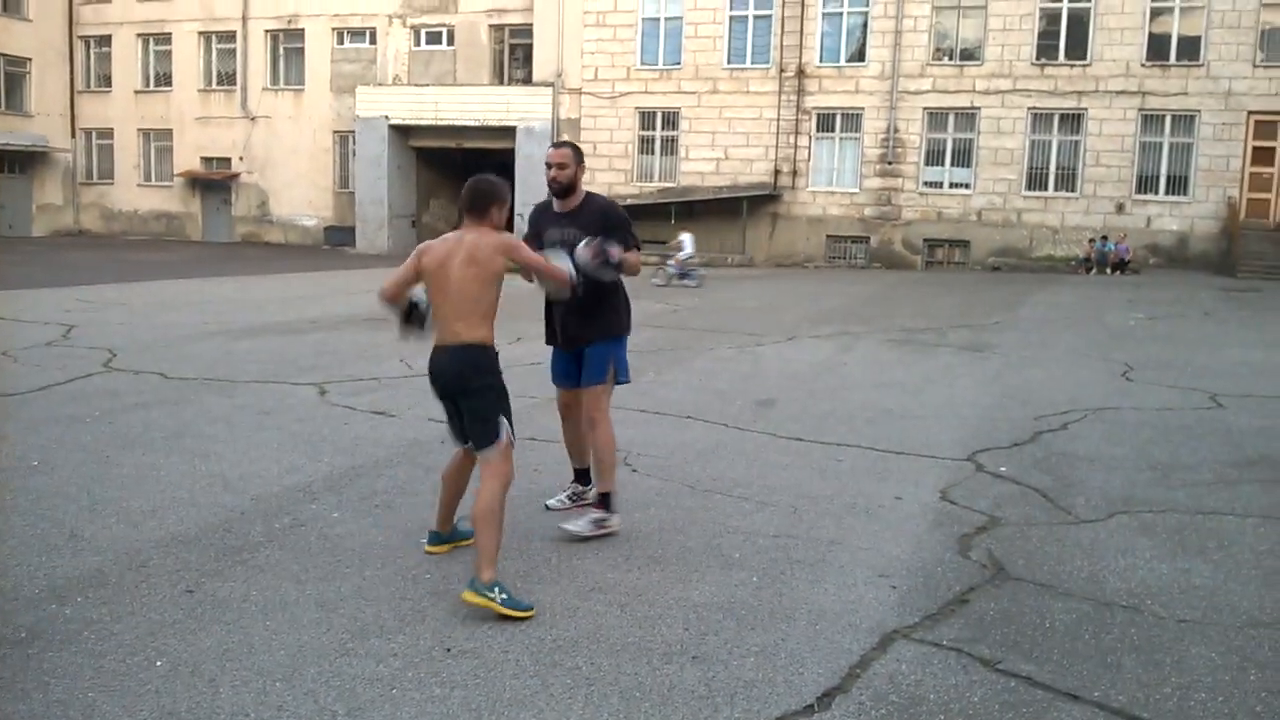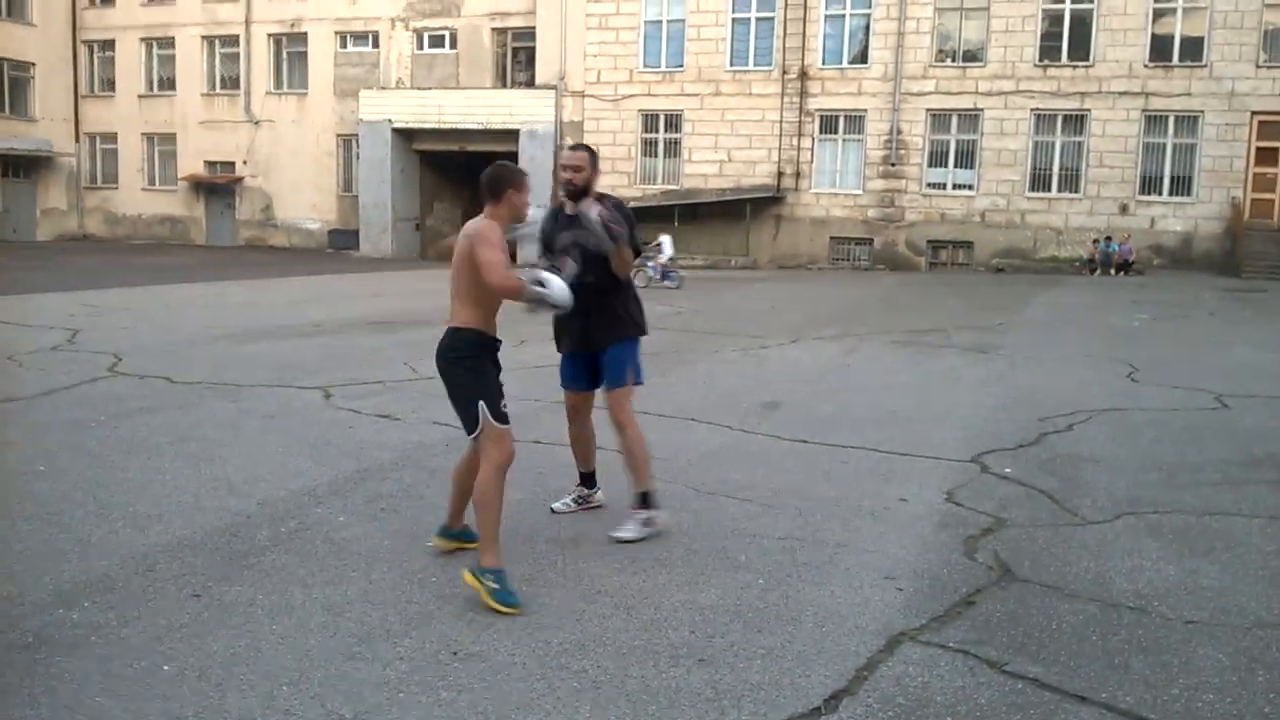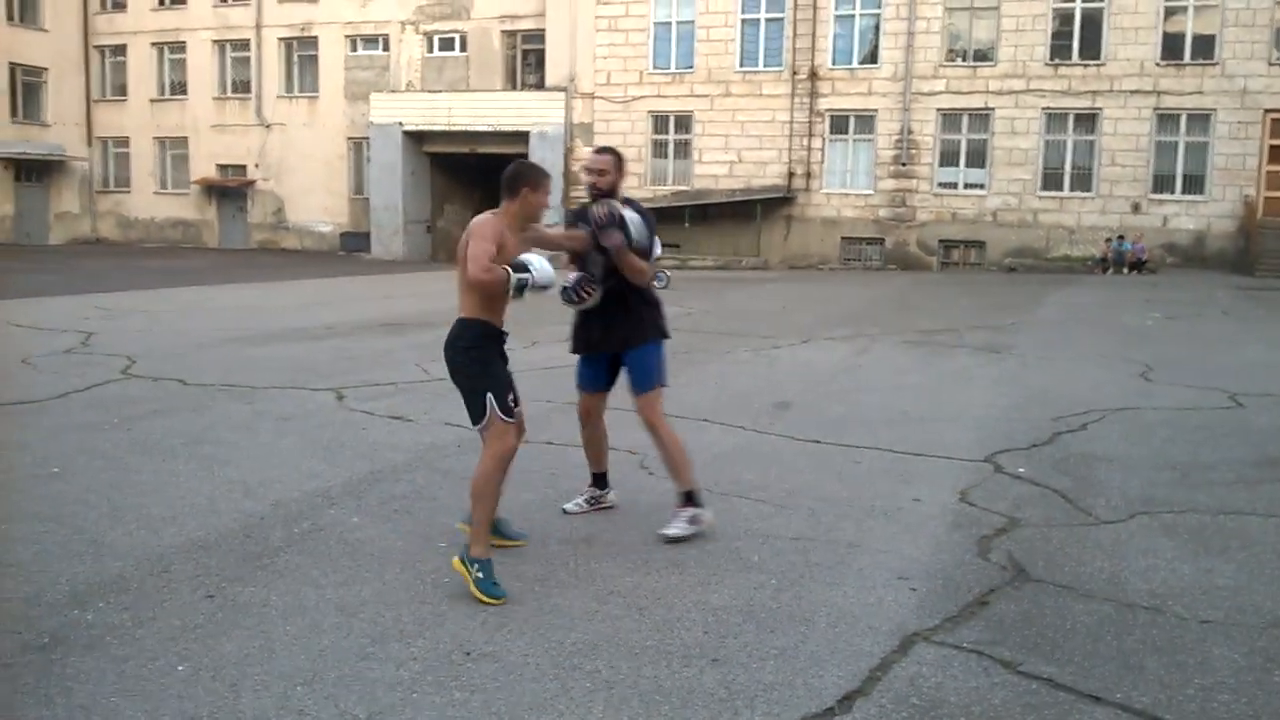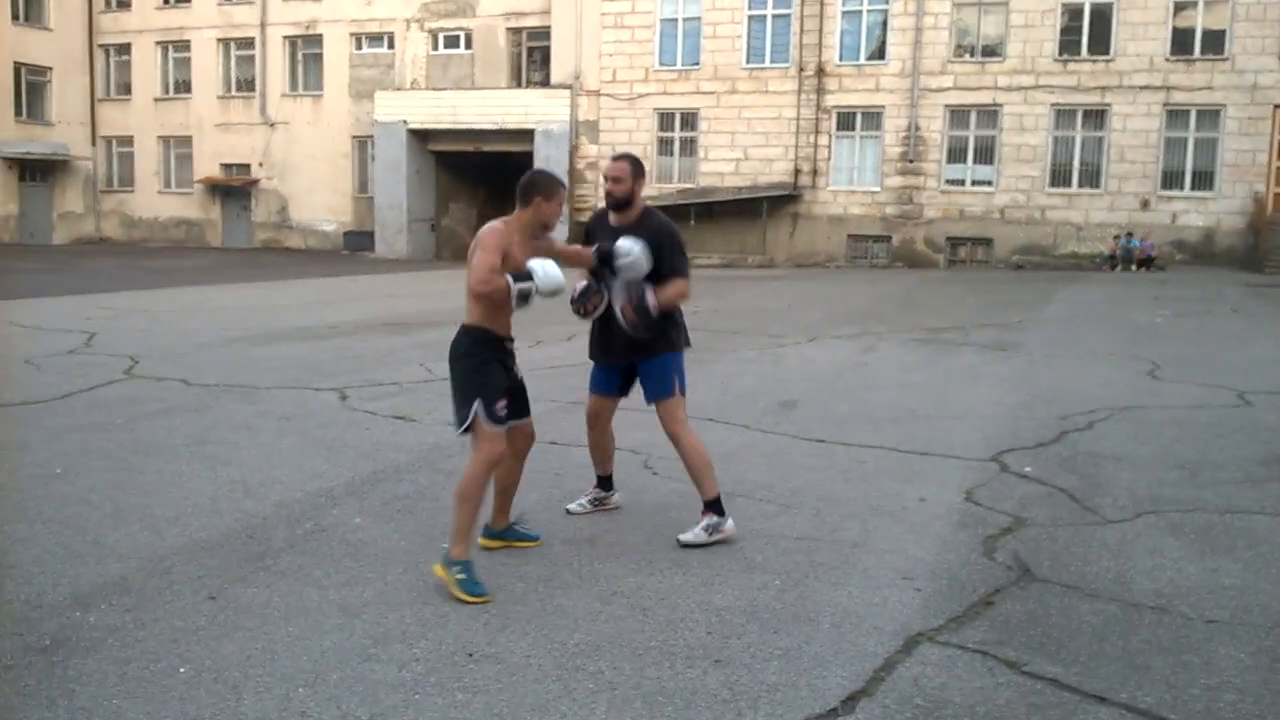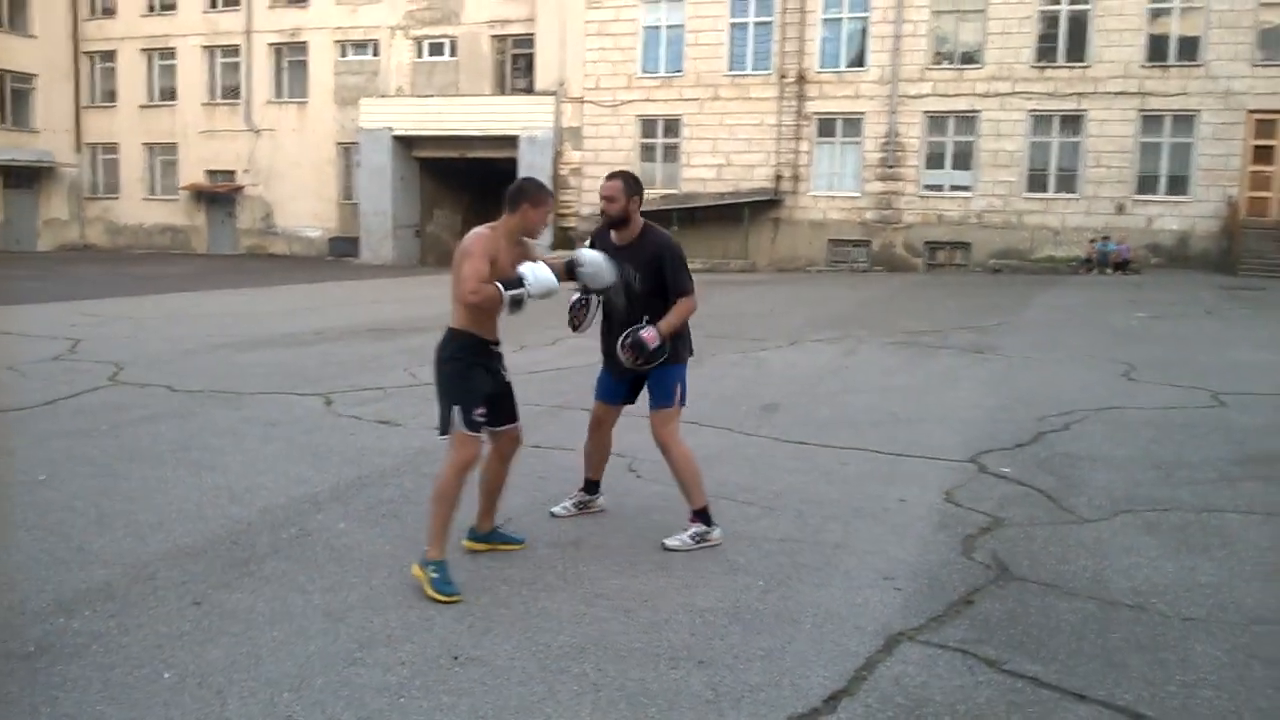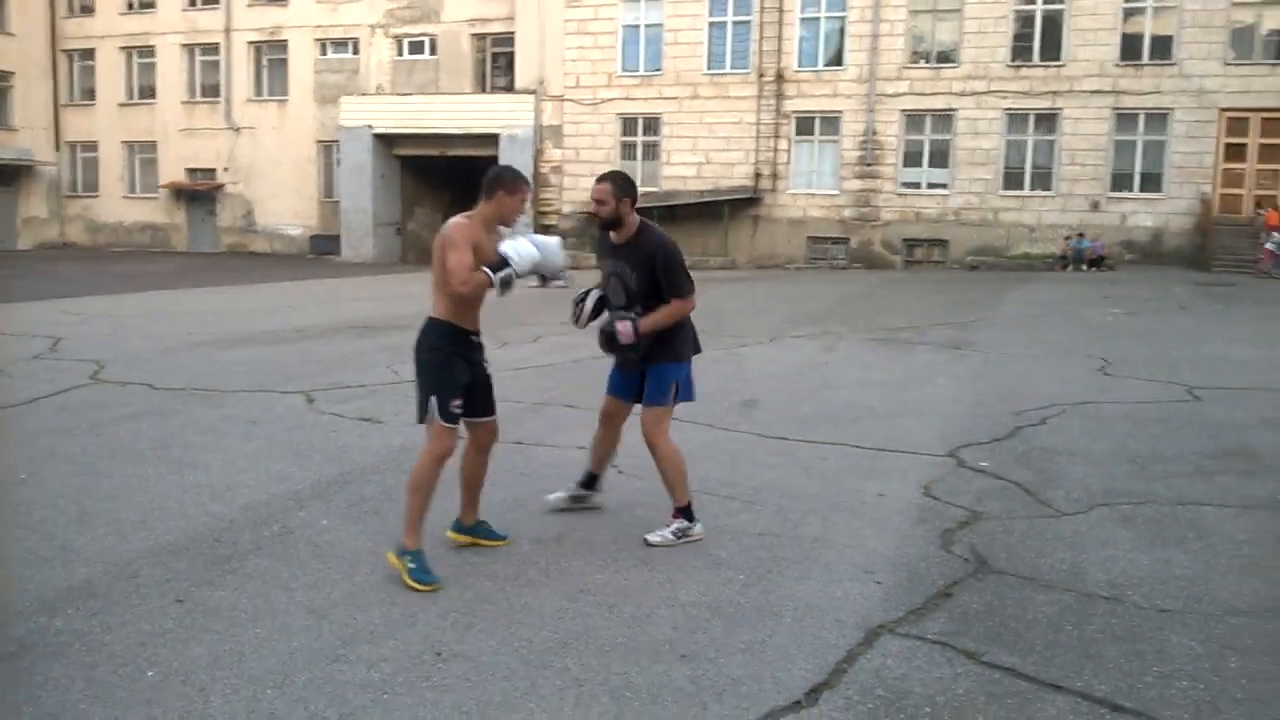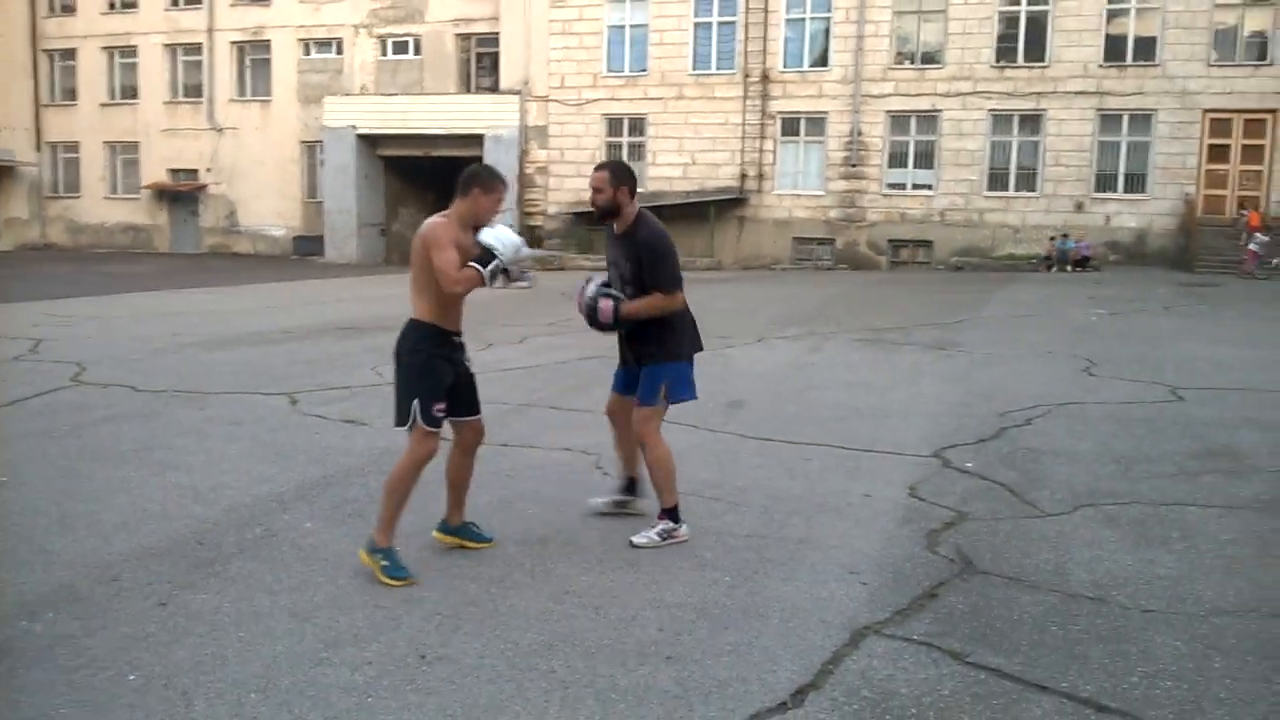
dt=0.1s
person 1, frame 1
left shoulder: (430, 249)
right shoulder: (503, 244)
left elbow: (389, 293)
right elbow: (559, 278)
left wrist: (412, 310)
right wrist: (564, 272)
left hip: (441, 363)
right hip: (476, 365)
left knee: (470, 448)
right knee: (497, 470)
left ankle: (443, 531)
right ankle: (485, 582)
person 1, frame 2
left shoulder: (480, 232)
right shoulder: (485, 231)
right elbow: (501, 283)
right wrist: (536, 291)
left hip: (469, 348)
right hip: (467, 351)
left knee: (485, 443)
right knee: (497, 450)
left ankle: (452, 528)
right ankle: (488, 566)
person 1, frame 3
left shoulder: (511, 231)
right shoulder: (488, 226)
left elbow: (542, 251)
right elbow: (478, 275)
right wrist: (520, 276)
left hip: (482, 341)
right hip: (474, 342)
left knee: (510, 433)
right knee: (500, 441)
left ankle: (486, 521)
right ankle: (476, 555)
person 1, frame 4
left shoulder: (536, 240)
right shoulder: (494, 233)
left elbow: (571, 258)
right elbow: (478, 285)
left wrist: (606, 256)
right wrist: (523, 284)
left hip: (499, 349)
right hip: (476, 349)
left knee: (522, 435)
right knee: (490, 449)
left ankle: (498, 526)
right ankle: (454, 559)
person 1, frame 5
left shoulder: (517, 246)
right shoulder: (481, 240)
left elbow: (543, 269)
right elbow: (471, 294)
left wrist: (572, 267)
right wrist: (515, 290)
left hip: (488, 352)
right hip: (462, 354)
left knee: (508, 439)
right knee: (464, 453)
left ankle: (483, 529)
right ankle: (431, 559)
person 1, frame 6
left shoulder: (491, 233)
right shoulder: (459, 229)
left elbow: (496, 270)
right elbow: (461, 286)
left wrist: (529, 261)
right wrist: (504, 268)
left hip: (469, 343)
right hip: (443, 343)
left knee: (486, 433)
right knee: (442, 443)
left ankle: (467, 522)
right ankle: (408, 546)
person 1, frame 7
left shoulder: (464, 233)
right shoulder: (438, 230)
left elbow: (468, 275)
right elbow: (454, 286)
left wrist: (495, 257)
right wrist: (489, 260)
left hip: (450, 344)
right hip: (424, 346)
left knee: (472, 433)
right knee: (422, 447)
left ankle: (453, 523)
right ankle: (379, 544)
person 2, frame 1
left shoulder: (605, 211)
right shoulder: (541, 214)
left elbow: (634, 262)
left wrist: (617, 260)
left hip: (604, 325)
right hip: (564, 326)
left knee: (594, 412)
right knee: (567, 406)
left ankle: (605, 510)
right ankle: (583, 484)
person 2, frame 2
left shoulder: (612, 212)
right shoulder: (554, 216)
left elbow: (625, 269)
right elbow: (548, 265)
left wrist: (607, 239)
left hip: (617, 327)
right hip: (574, 328)
left knee: (620, 414)
right knee: (576, 409)
left ankle: (646, 507)
right ankle: (588, 488)
person 2, frame 3
left shoulder: (635, 218)
right shoulder: (578, 217)
left elbow: (643, 276)
left wrist: (619, 249)
left hip: (638, 330)
right hip: (595, 330)
left knee: (651, 416)
right knee: (587, 410)
left ankle: (692, 505)
right ankle: (600, 488)
person 2, frame 4
left shoulder: (660, 229)
right shoulder: (596, 224)
left elbow: (681, 285)
left wrist: (651, 301)
left hip: (657, 339)
right hip: (613, 337)
left knee: (673, 423)
right knee: (597, 414)
left ankle: (717, 515)
right ankle: (604, 491)
person 2, frame 5
left shoulder: (662, 246)
right shoulder: (600, 239)
left elbow: (687, 301)
left wrist: (657, 333)
left hip: (663, 351)
right hip: (620, 348)
left knee: (664, 433)
right knee: (599, 420)
left ankle: (704, 524)
right ankle: (590, 493)
person 2, frame 6
left shoulder: (658, 246)
right shoulder: (604, 238)
left elbow: (685, 301)
left wrist: (640, 327)
left hip: (665, 346)
right hip: (631, 345)
left knee: (654, 429)
right knee: (610, 415)
left ankle: (686, 519)
right ankle: (587, 488)
person 2, frame 7
left shoulder: (650, 236)
right shoulder: (615, 228)
left elbow: (671, 299)
left wrist: (618, 309)
left hip: (667, 344)
right hip: (638, 341)
left knee: (645, 428)
right knee: (617, 411)
left ankle: (671, 521)
right ankle: (628, 492)
